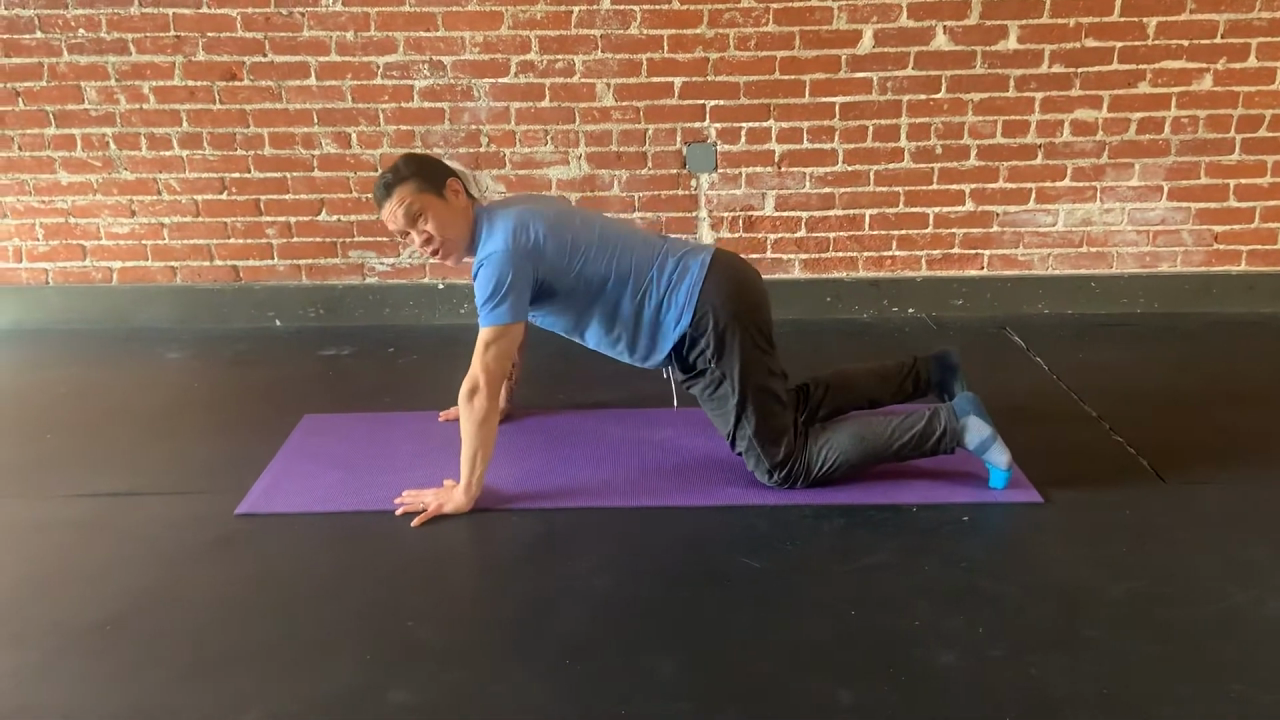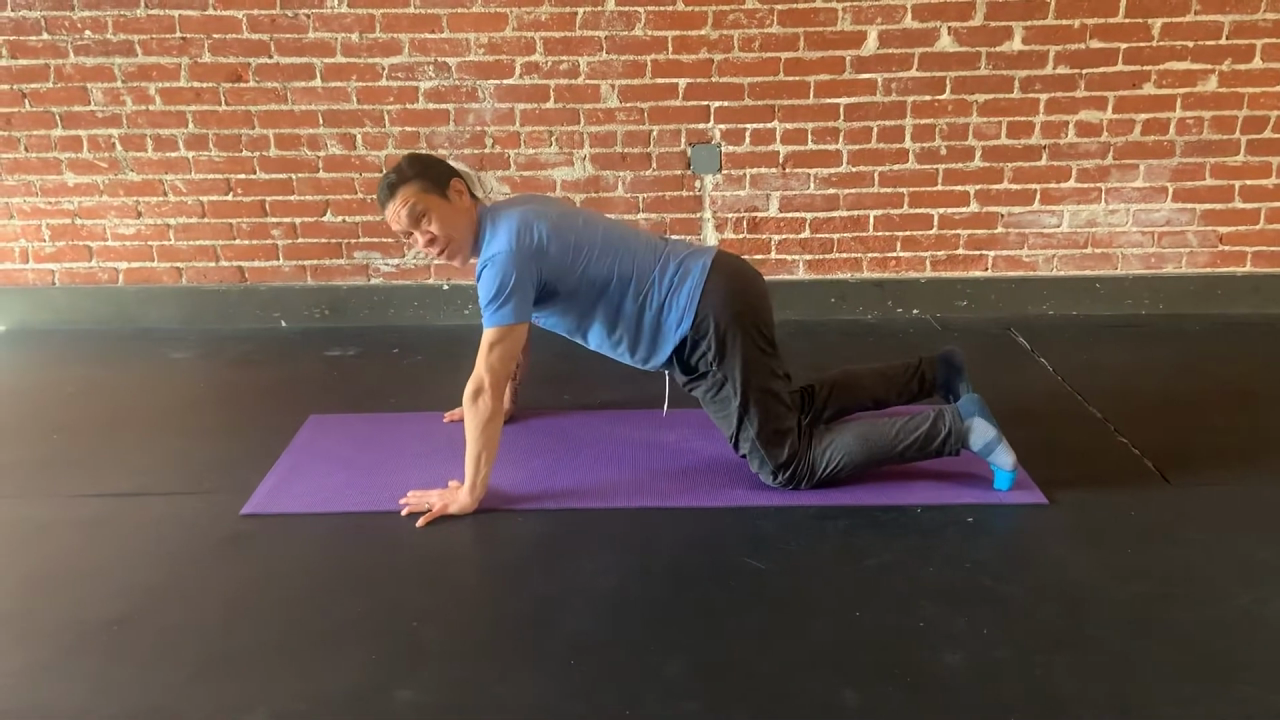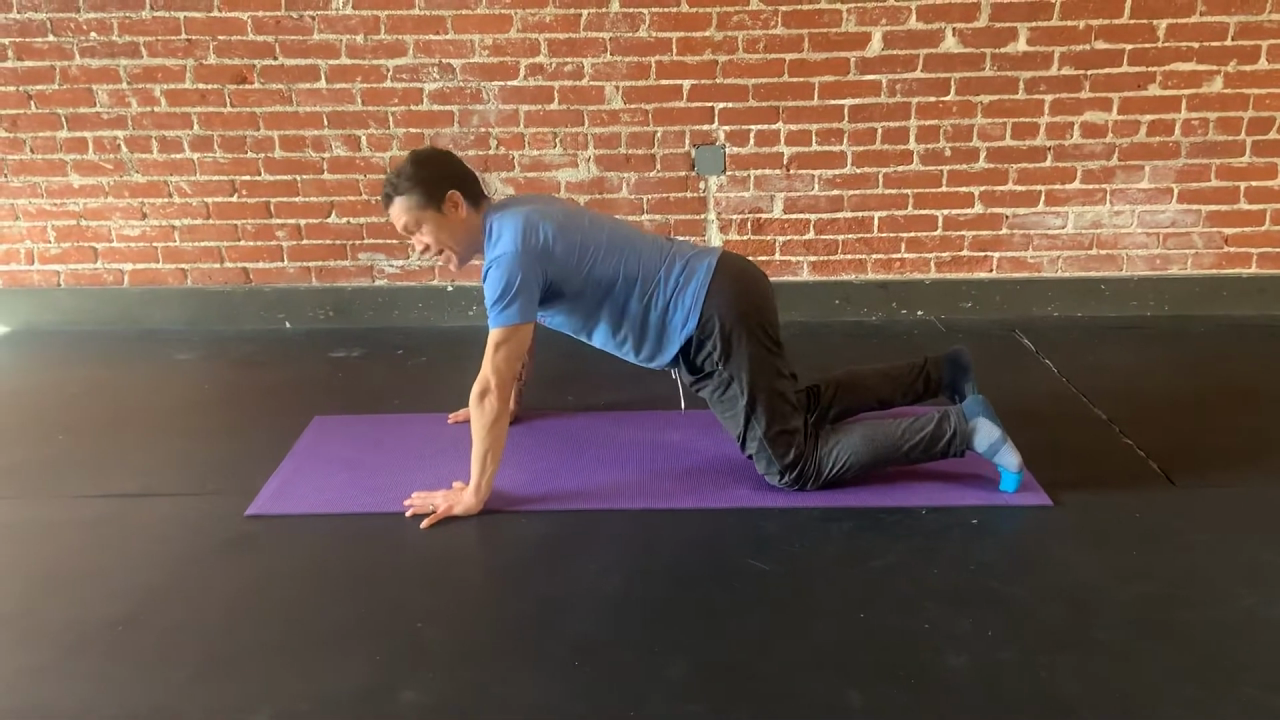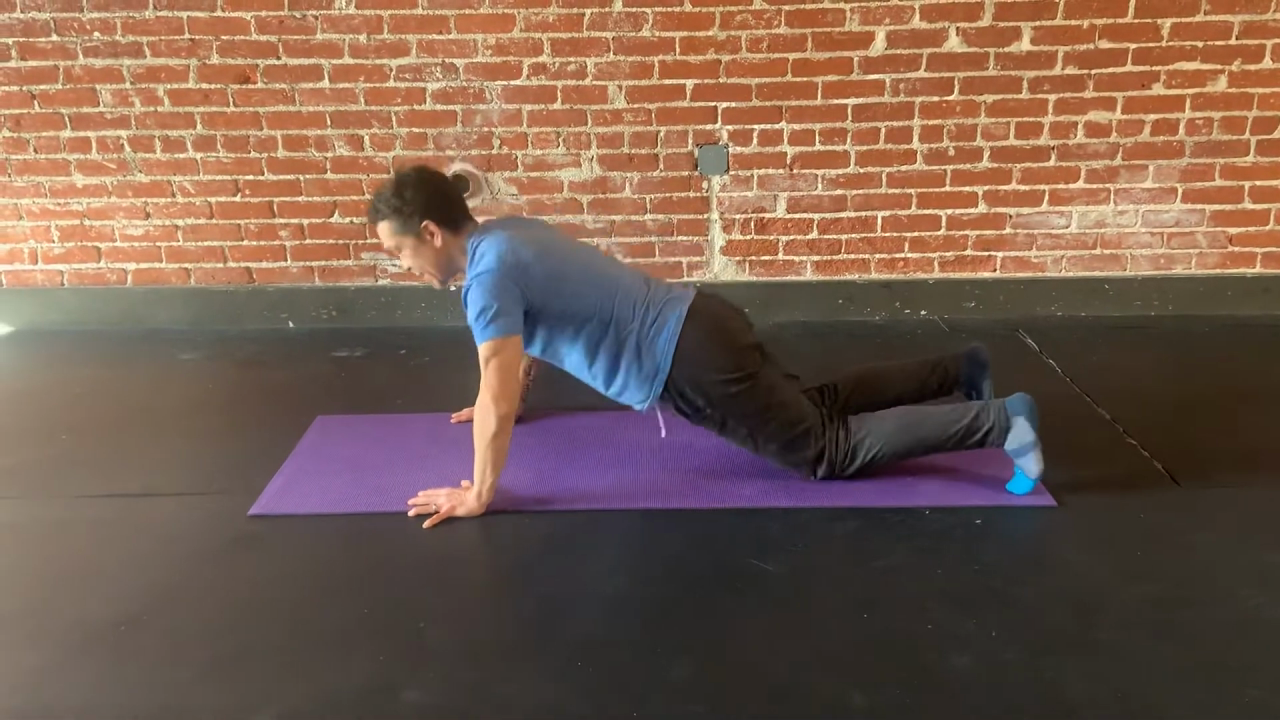
dt=0.3s
person 1, frame 1
left shoulder: (501, 250)
right shoulder: (507, 219)
left elbow: (478, 385)
right elbow: (514, 328)
left wrist: (464, 491)
right wrist: (494, 400)
left hip: (709, 312)
right hip: (711, 291)
left knee: (783, 460)
right knee: (789, 410)
left ankle: (951, 425)
right ankle: (931, 374)
person 1, frame 2
left shoulder: (505, 250)
right shoulder: (510, 219)
left elbow: (484, 386)
right elbow: (517, 332)
left wrist: (470, 491)
right wrist: (496, 402)
left hip: (710, 315)
right hip: (714, 292)
left knee: (787, 462)
right knee: (794, 413)
left ankle: (956, 426)
right ankle: (935, 375)
person 1, frame 3
left shoulder: (509, 251)
right shoulder: (514, 217)
left elbow: (491, 386)
right elbow: (523, 328)
left wrist: (475, 493)
right wrist: (500, 402)
left hip: (715, 317)
right hip: (718, 293)
left knee: (793, 463)
right knee: (800, 411)
left ankle: (964, 427)
right ankle: (941, 374)
person 1, frame 4
left shoulder: (488, 269)
right shoulder: (503, 233)
left elbow: (498, 403)
left wrist: (479, 494)
right wrist: (499, 404)
left hip: (692, 362)
right hip: (700, 325)
left knee: (824, 449)
right knee: (816, 406)
left ankle: (998, 422)
right ankle: (957, 372)
